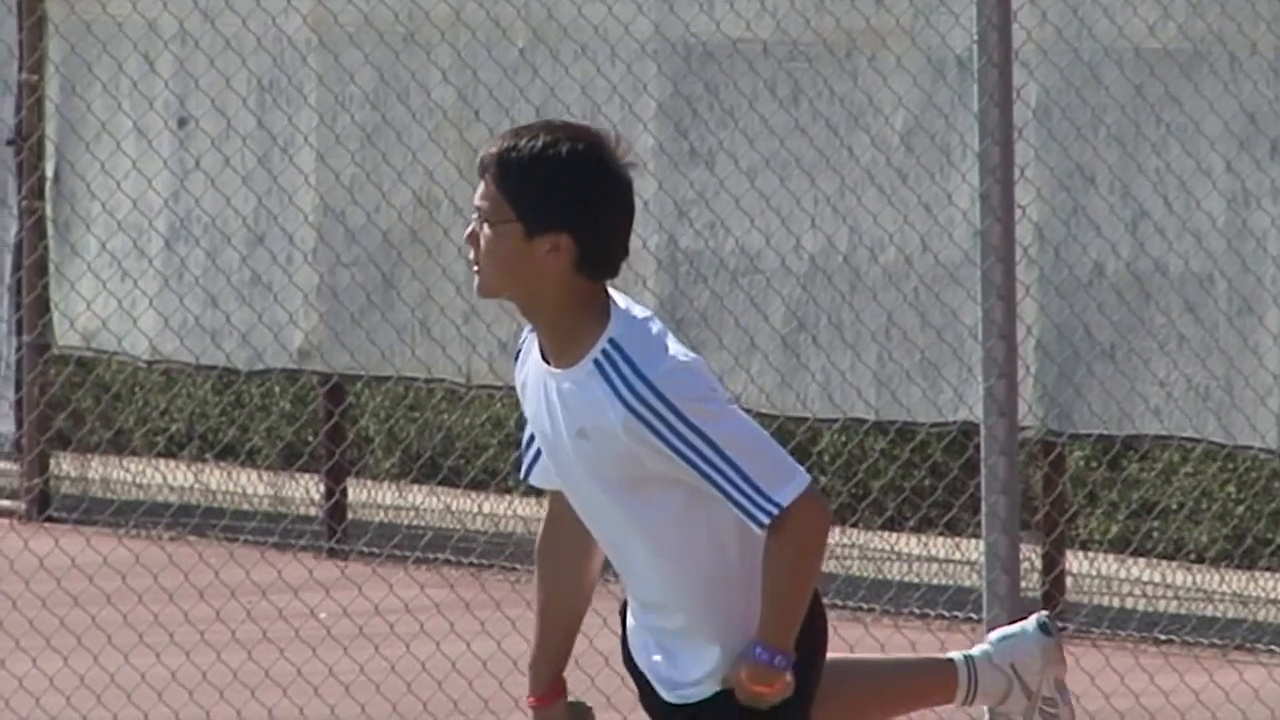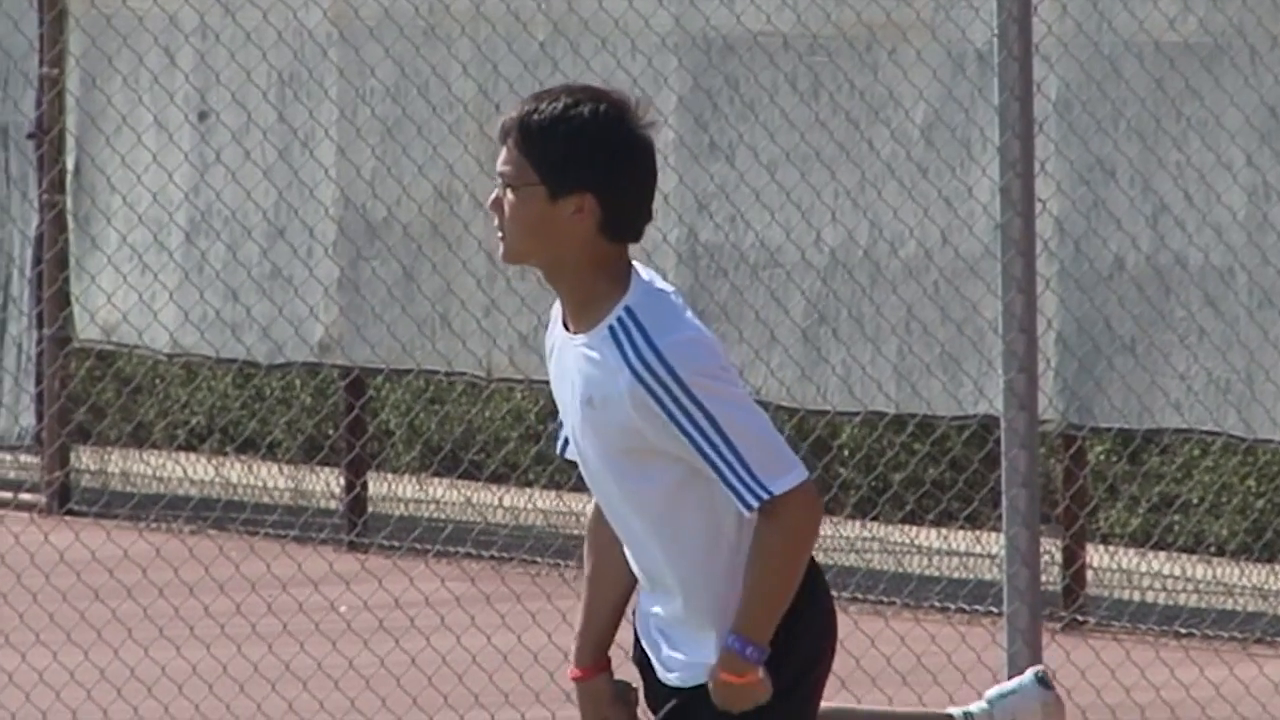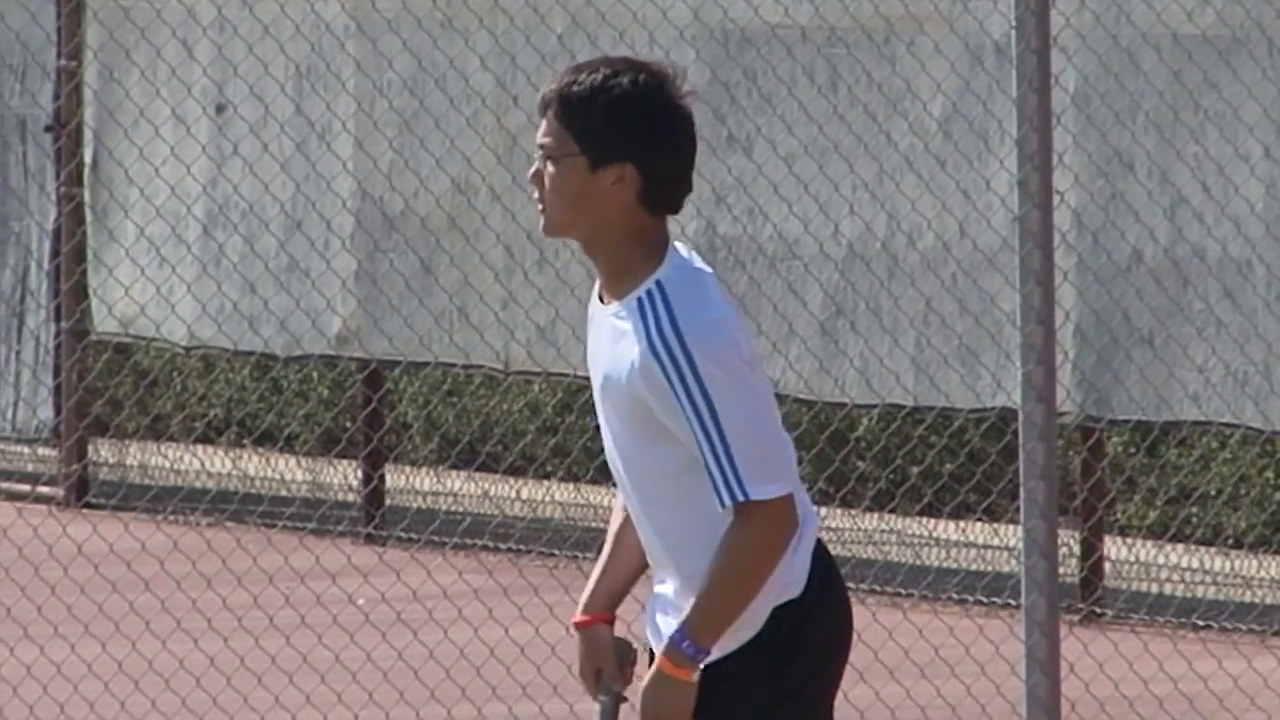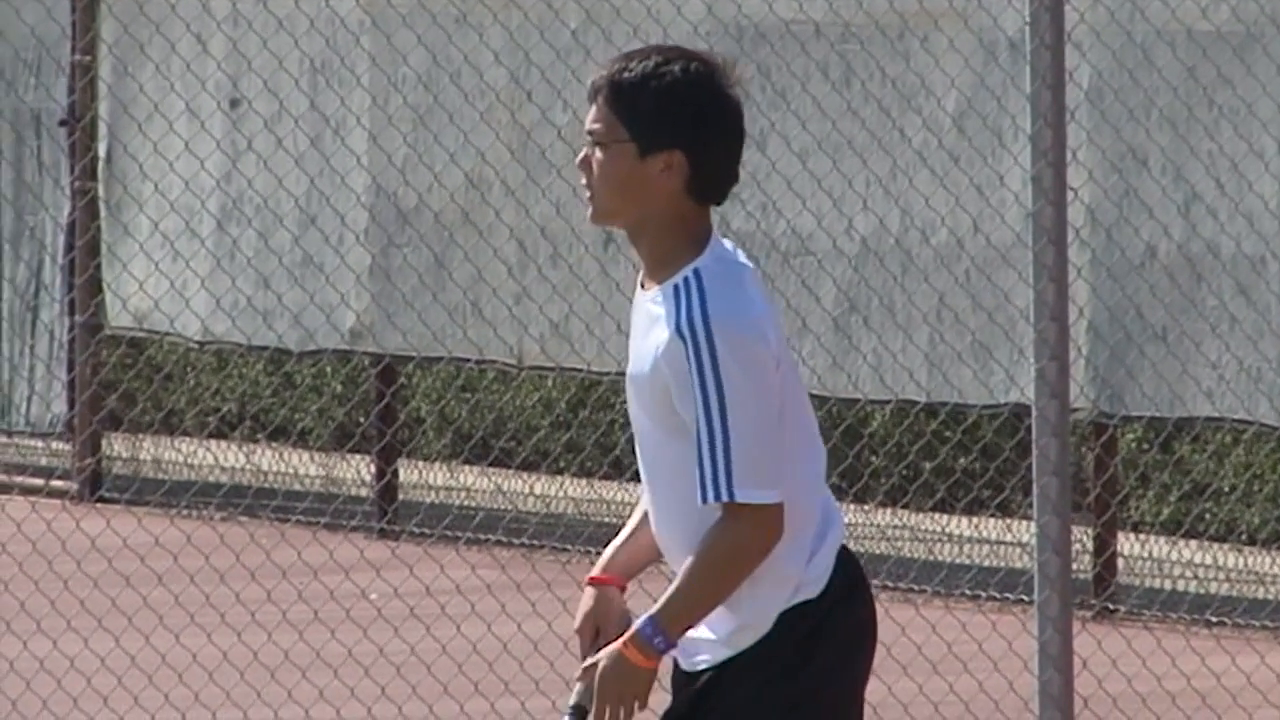
dt=0.4s
person 1, frame 1
left shoulder: (645, 384)
right shoulder: (540, 353)
left elbow: (801, 514)
right elbow: (571, 520)
left wrist: (769, 659)
left hip: (736, 655)
person 1, frame 2
left shoulder: (654, 355)
right shoulder: (570, 326)
left elbow: (792, 506)
left wrist: (742, 658)
right wrist: (590, 662)
left hip: (745, 640)
person 1, frame 3
left shoulder: (678, 330)
right shoulder: (617, 299)
left elbow: (768, 514)
left wrist: (678, 660)
right wrist: (597, 610)
left hip: (764, 633)
right hip: (708, 620)
person 1, frame 4
left shoulder: (708, 319)
right shoulder: (666, 290)
left elbow: (753, 519)
left wrist: (642, 645)
right wrist: (611, 574)
left hip: (784, 635)
right hip: (750, 626)
